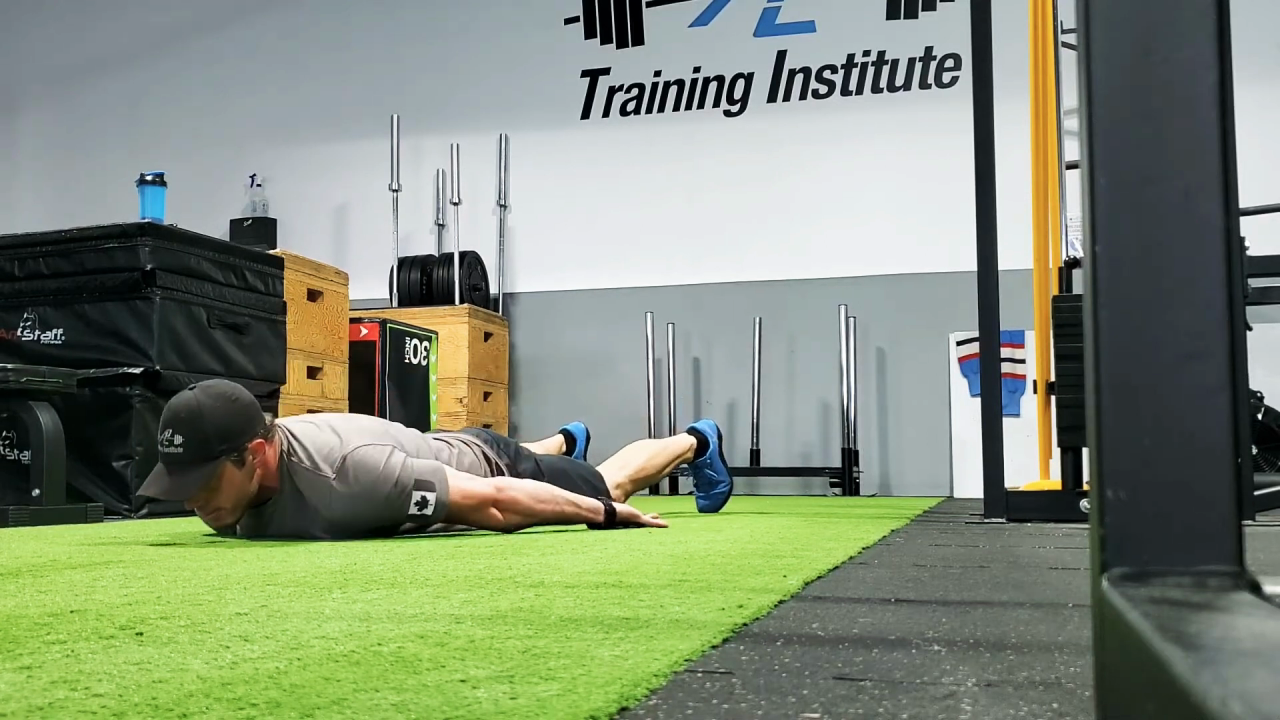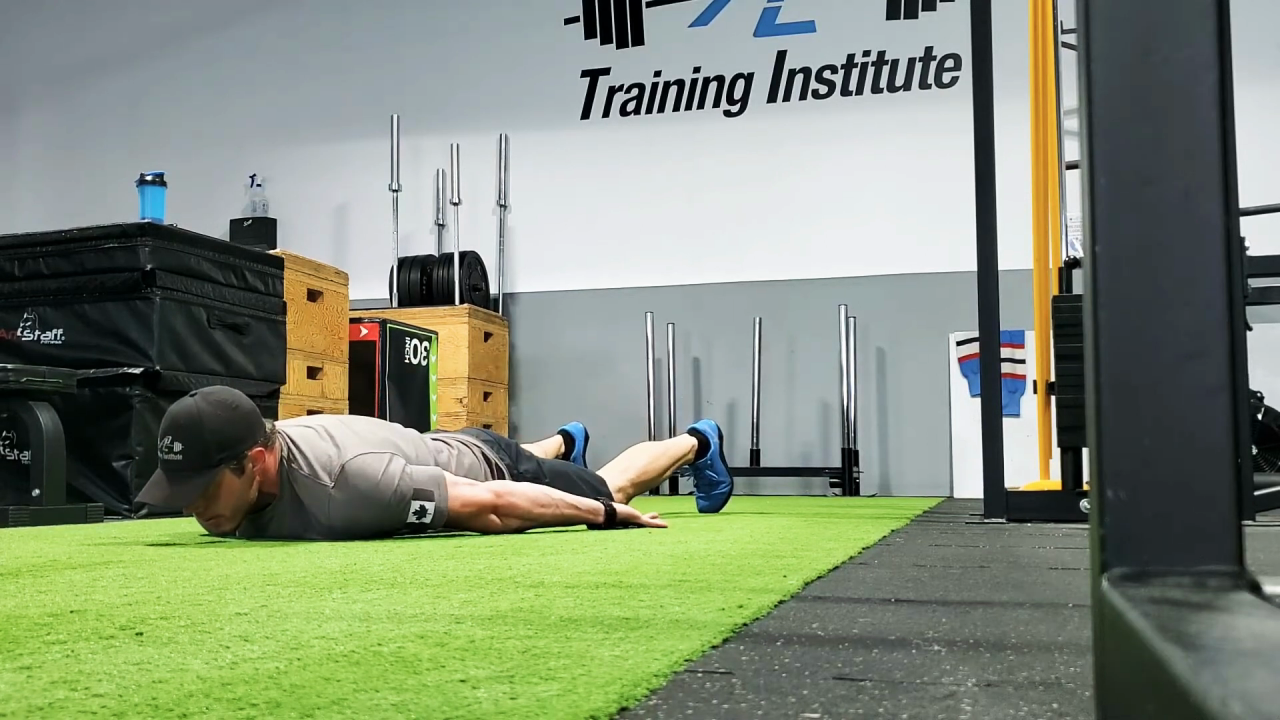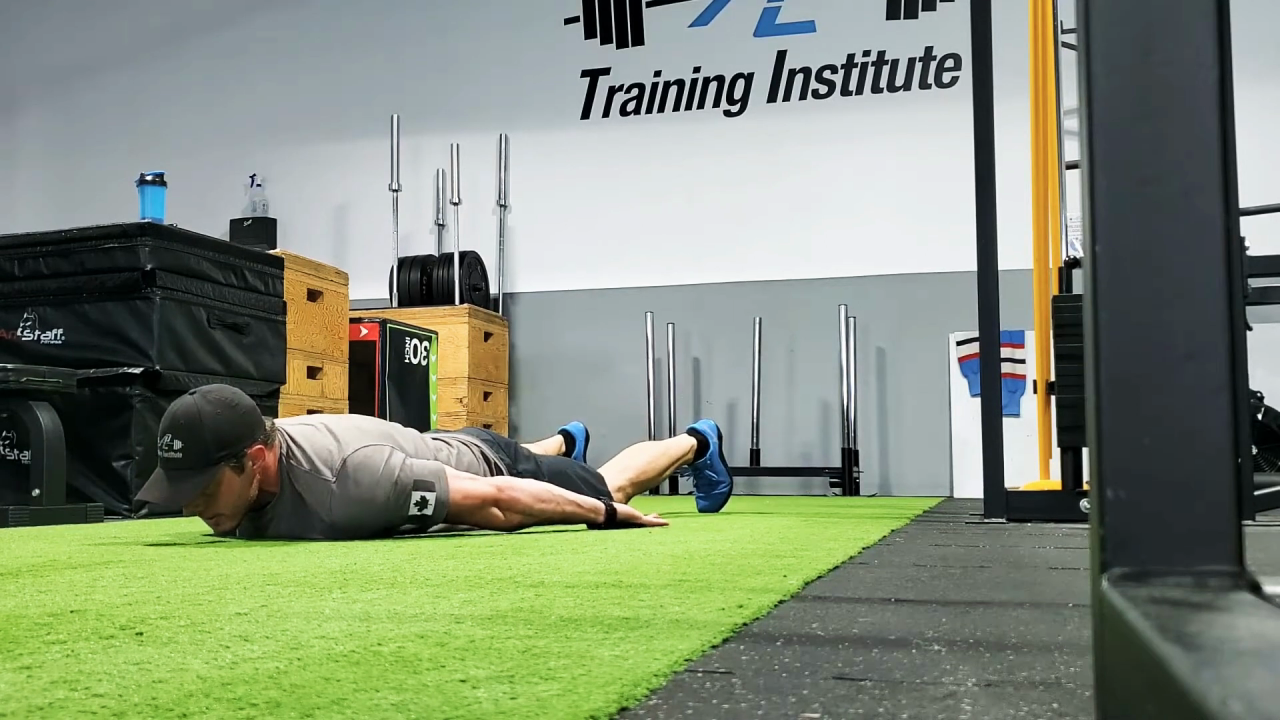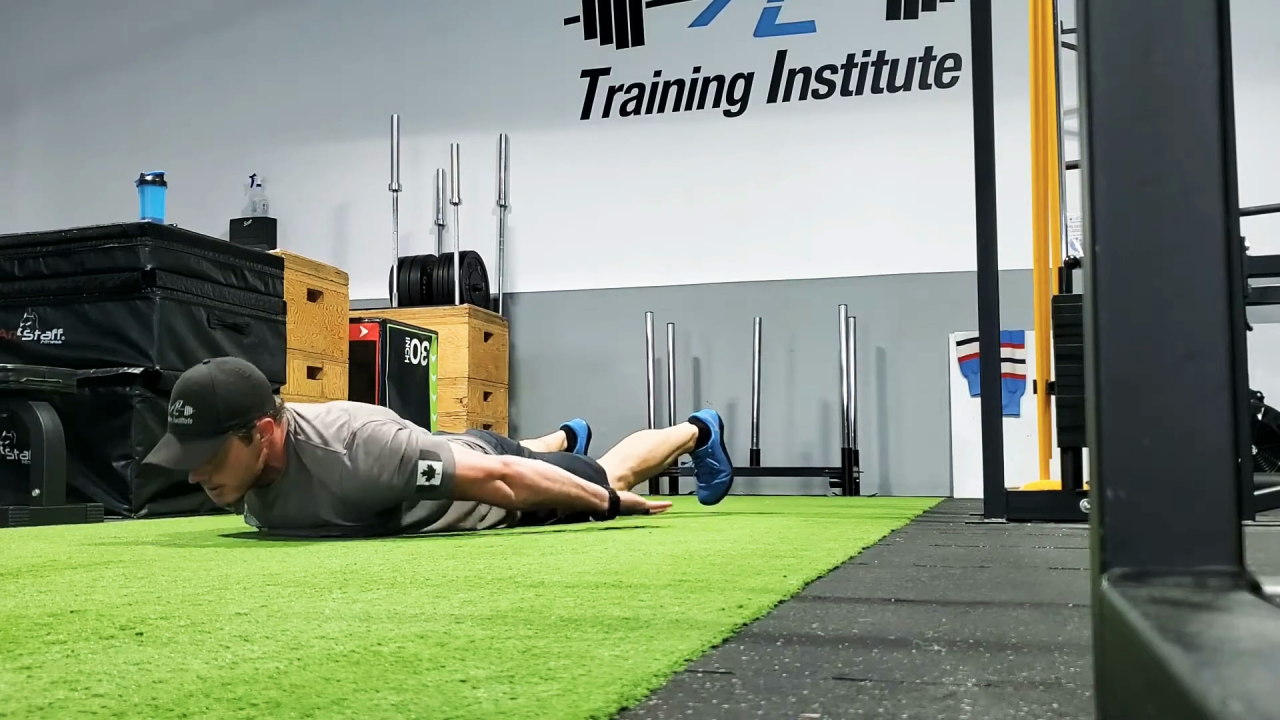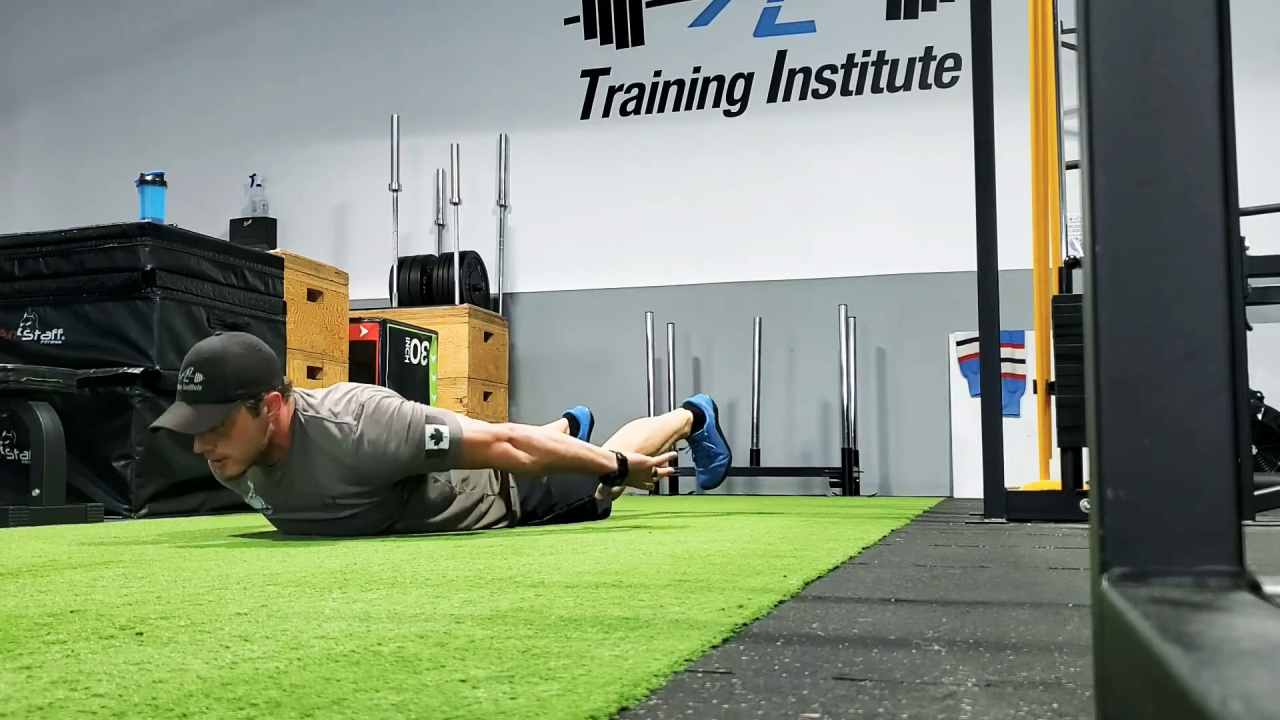
dt=0.3s
person 1, frame 1
left shoulder: (344, 475)
right shoulder: (237, 464)
left elbow: (495, 501)
left wrist: (611, 515)
left hip: (486, 473)
right hip: (438, 454)
left knee: (607, 486)
left ankle: (696, 443)
right ankle: (563, 441)
person 1, frame 2
left shoulder: (343, 481)
right shoulder: (238, 465)
left elbow: (494, 505)
left wrist: (610, 516)
left hip: (487, 473)
right hip: (436, 453)
left knee: (608, 488)
left ankle: (698, 443)
person 1, frame 3
left shoulder: (342, 476)
right shoulder: (236, 470)
left elbow: (496, 500)
left wrist: (612, 516)
left hip: (485, 473)
right hip: (440, 457)
left knee: (607, 488)
left ankle: (697, 443)
right ankle: (562, 442)
person 1, frame 4
left shoulder: (350, 450)
right shoulder: (240, 461)
left elbow: (501, 478)
left wrist: (614, 502)
left hip: (495, 491)
right hip: (443, 461)
left knee: (610, 476)
left ankle: (697, 433)
right ankle: (565, 439)
person 1, frame 5
left shoulder: (357, 426)
right shoulder: (232, 458)
left elbow: (503, 444)
left wrist: (620, 467)
left hip: (496, 496)
right hip: (434, 493)
left knee: (599, 477)
left ankle: (692, 418)
right ankle: (570, 424)
